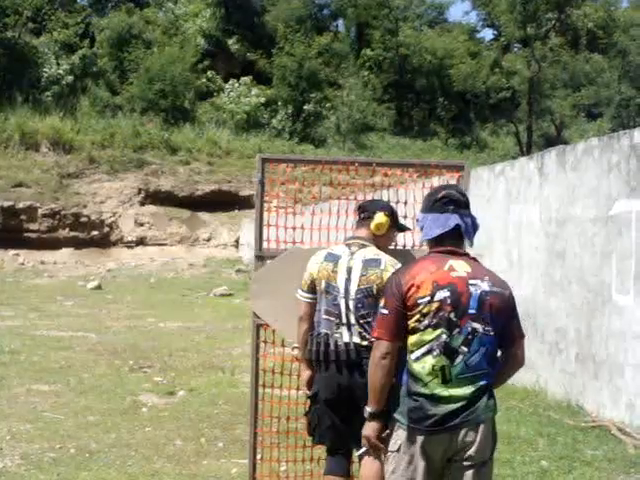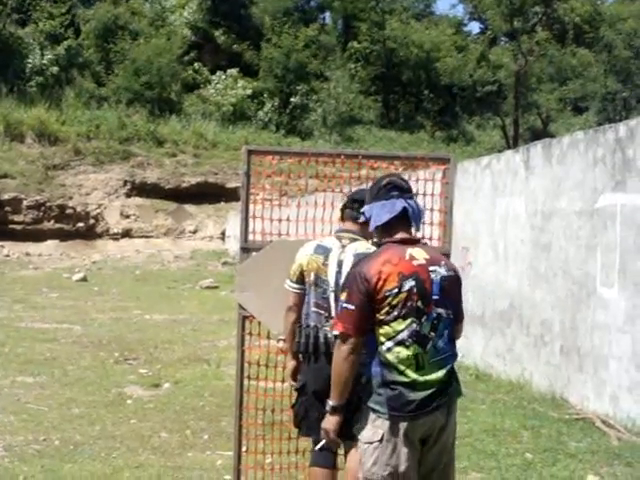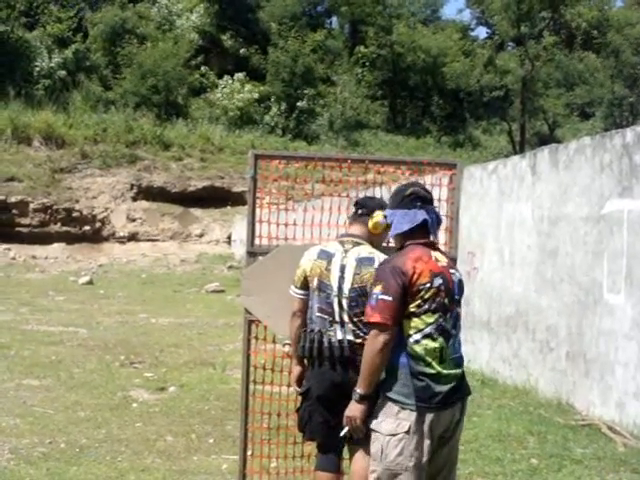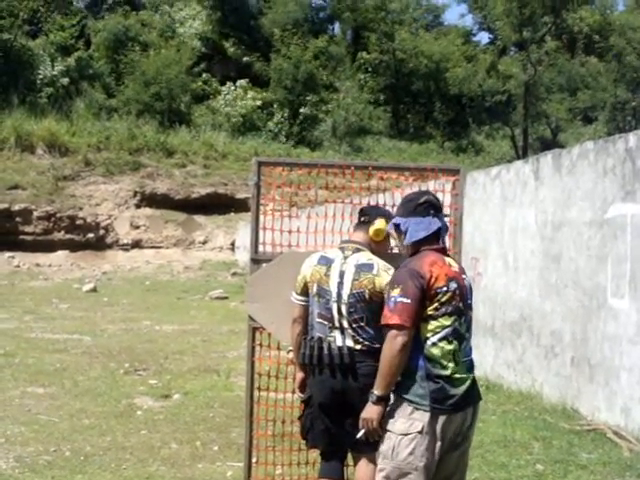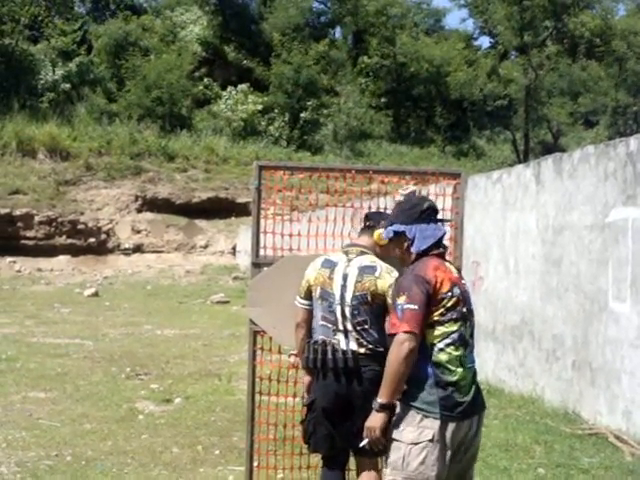
dt=0.7s
person 1, frame 1
left shoulder: (406, 278)
right shoulder: (496, 285)
left elbow: (384, 354)
right elbow: (515, 357)
left wrist: (373, 414)
left hip: (418, 420)
right hip: (474, 421)
person 1, frame 2
left shoulder: (368, 270)
right shoulder: (445, 266)
left elbow: (349, 346)
left wrist: (334, 408)
left hip: (393, 409)
right hip: (442, 401)
person 1, frame 3
left shoulder: (397, 266)
right shoulder: (449, 268)
left elbow: (381, 337)
left wrist: (360, 397)
left hip: (409, 401)
right hip: (451, 397)
person 1, frame 4
left shoulder: (413, 270)
right shoulder: (458, 271)
left elbow: (399, 339)
left wrist: (378, 398)
left hip: (422, 403)
right hip: (462, 401)
person 1, frame 5
left shoulder: (416, 277)
right shoulder: (454, 275)
left elbow: (405, 345)
left wrist: (381, 406)
left hip: (430, 411)
right hip: (468, 407)
person 2, frame 1
left shoulder: (320, 260)
right shoulder: (388, 267)
left elbow: (305, 318)
left wrist: (306, 365)
left hip: (329, 367)
right hip: (371, 367)
left knee: (337, 449)
person 2, frame 2
left shoulder: (309, 251)
left elbow: (294, 308)
left wrist: (292, 355)
left hip: (317, 359)
left knee: (322, 440)
right knee: (357, 439)
person 2, frame 3
left shoulder: (313, 257)
right shoulder: (381, 265)
left elbow: (298, 314)
left wrist: (297, 361)
left hip: (322, 362)
left knee: (327, 445)
right knee: (362, 443)
person 2, frame 4
left shoulder: (313, 263)
right shoulder: (382, 272)
left elbow: (299, 320)
left wrist: (300, 367)
left hip: (323, 369)
right hip: (365, 369)
left knee: (330, 453)
right knee: (365, 451)
person 2, frame 5
left shoulder: (317, 267)
right shoulder: (385, 274)
left elbow: (302, 324)
left wrist: (307, 369)
left hip: (326, 372)
right hip: (368, 371)
left knee: (332, 457)
right knee: (368, 458)
